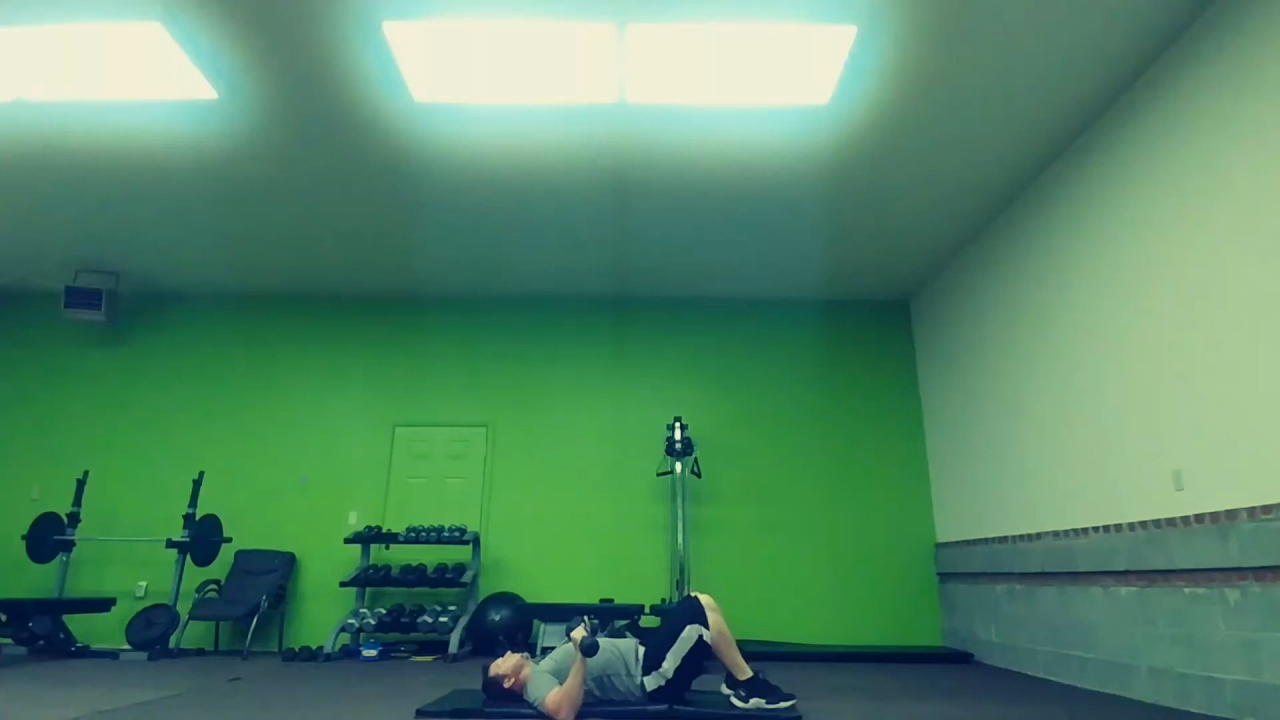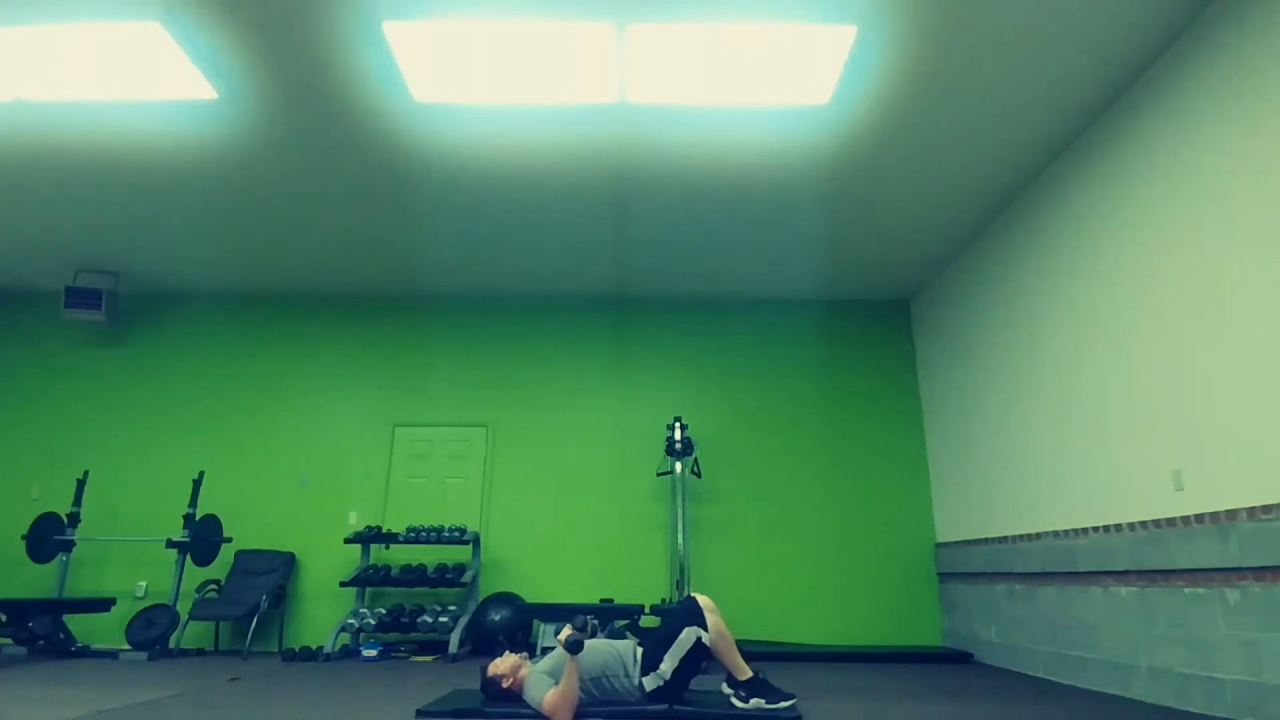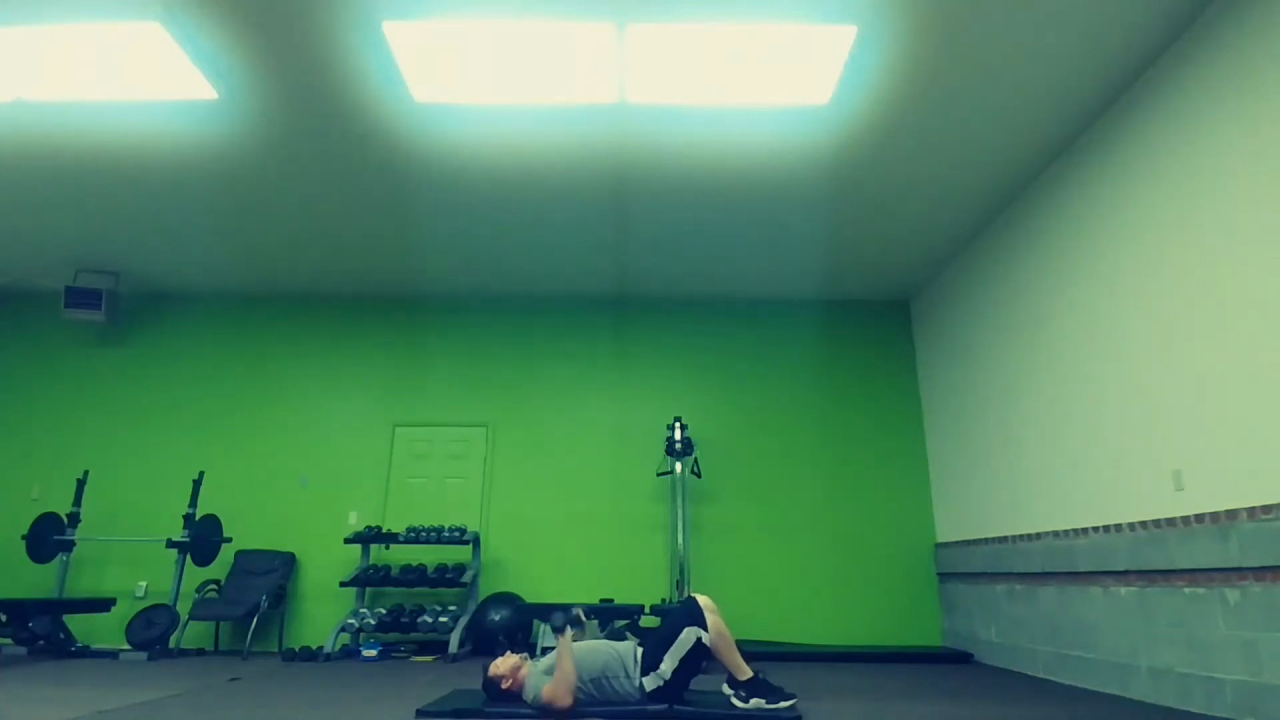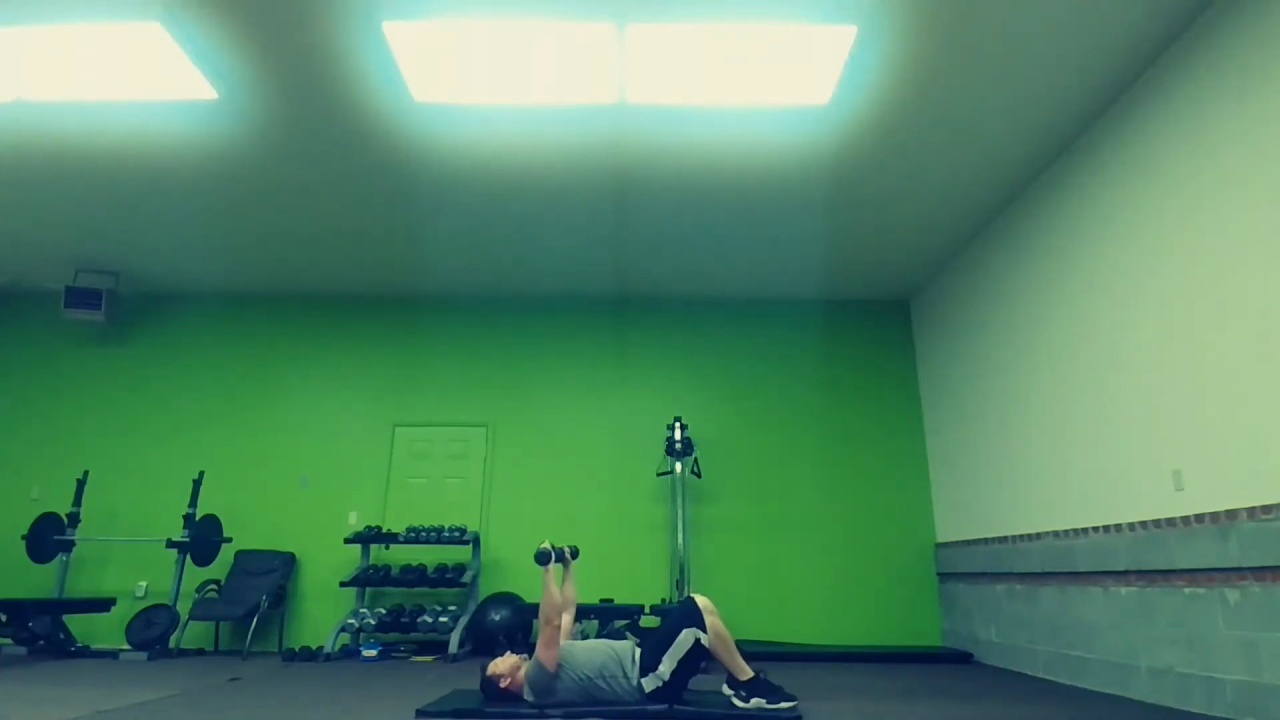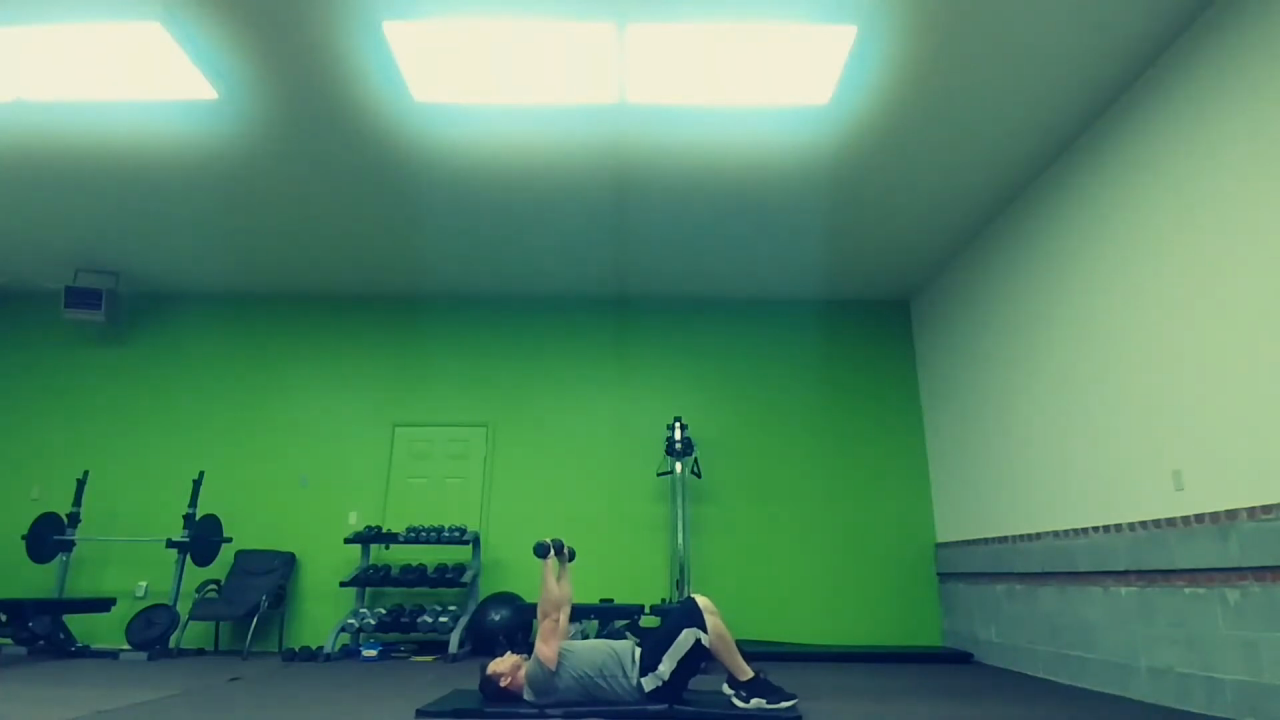
dt=0.5s
person 1, frame 1
left shoulder: (543, 670)
right shoulder: (536, 684)
left wrist: (583, 639)
right wrist: (581, 654)
left hip: (643, 660)
right hip: (650, 679)
left knee: (700, 604)
right knee: (700, 612)
left ankle: (737, 680)
right ankle: (749, 688)
person 1, frame 2
left shoulder: (540, 670)
right shoulder: (533, 684)
right wrist: (571, 655)
left hip: (640, 657)
right hip: (648, 679)
left knee: (699, 605)
right knee: (700, 613)
left ankle: (739, 680)
right ankle: (749, 687)
person 1, frame 3
left shoulder: (541, 670)
right shoulder: (534, 685)
right elbow: (563, 699)
right wrist: (565, 635)
left hip: (641, 660)
right hip: (648, 679)
left knee: (700, 605)
right knee: (699, 613)
left ankle: (741, 681)
right ankle: (749, 687)
person 1, frame 4
left shoulder: (545, 663)
right shoulder: (538, 682)
left elbow: (567, 612)
right elbow: (551, 623)
left wrist: (568, 567)
right wrist: (547, 570)
left hip: (641, 664)
right hip: (647, 679)
left knee: (698, 606)
right knee: (698, 612)
left ankle: (742, 681)
right ankle: (748, 686)
person 1, frame 5
left shoulder: (545, 668)
right shoulder: (539, 681)
left elbow: (562, 612)
right elbow: (549, 618)
left wrist: (564, 565)
right wrist: (547, 564)
left hip: (642, 668)
right hip: (647, 680)
left knee: (697, 608)
right knee: (698, 612)
left ankle: (742, 681)
right ankle: (749, 686)
